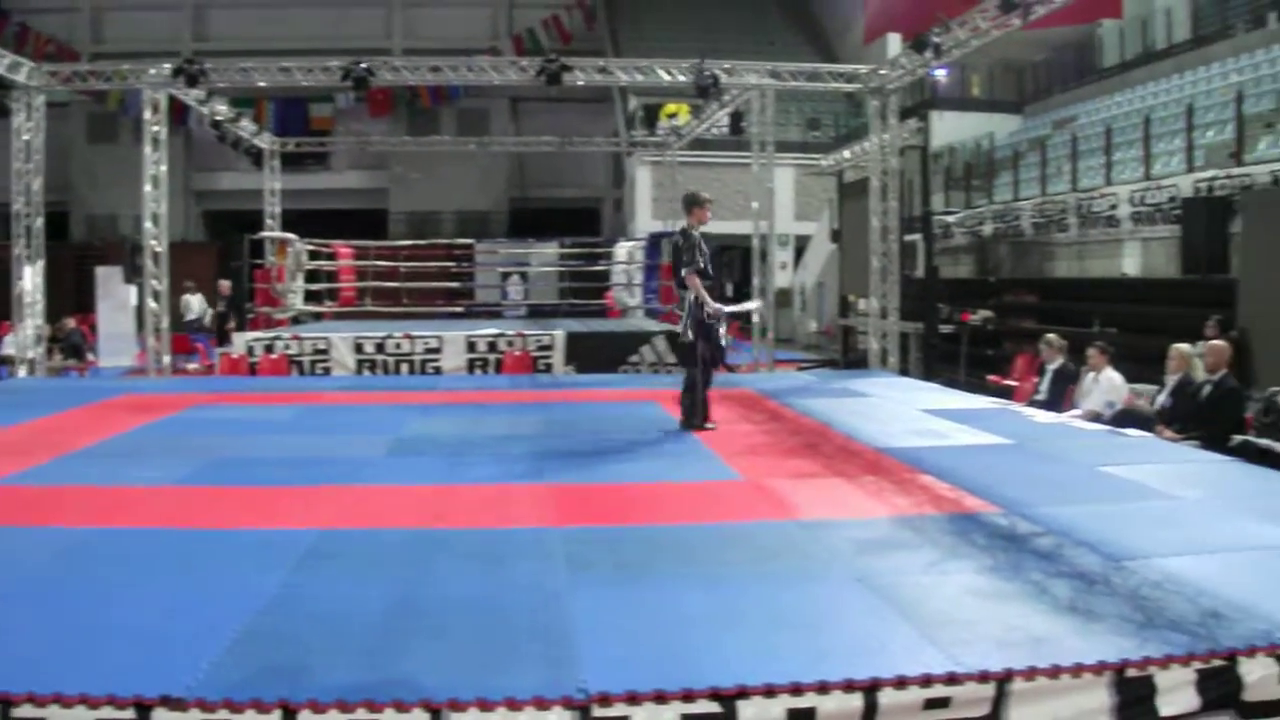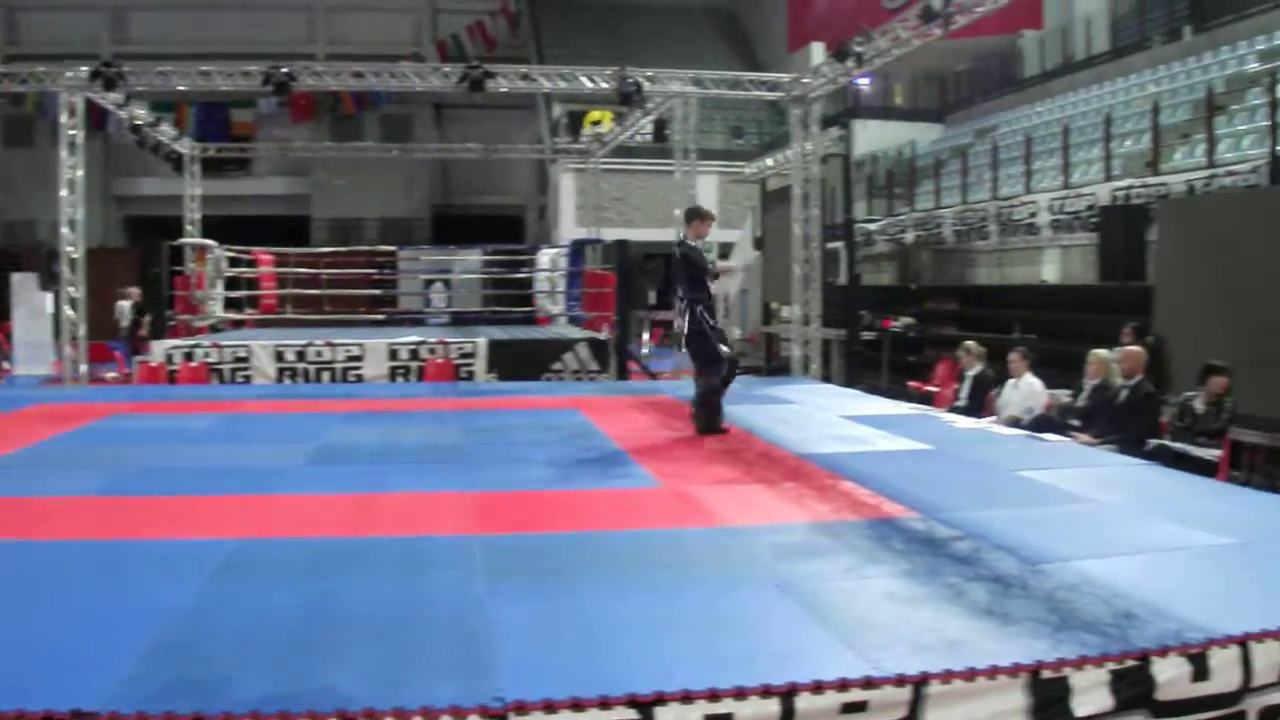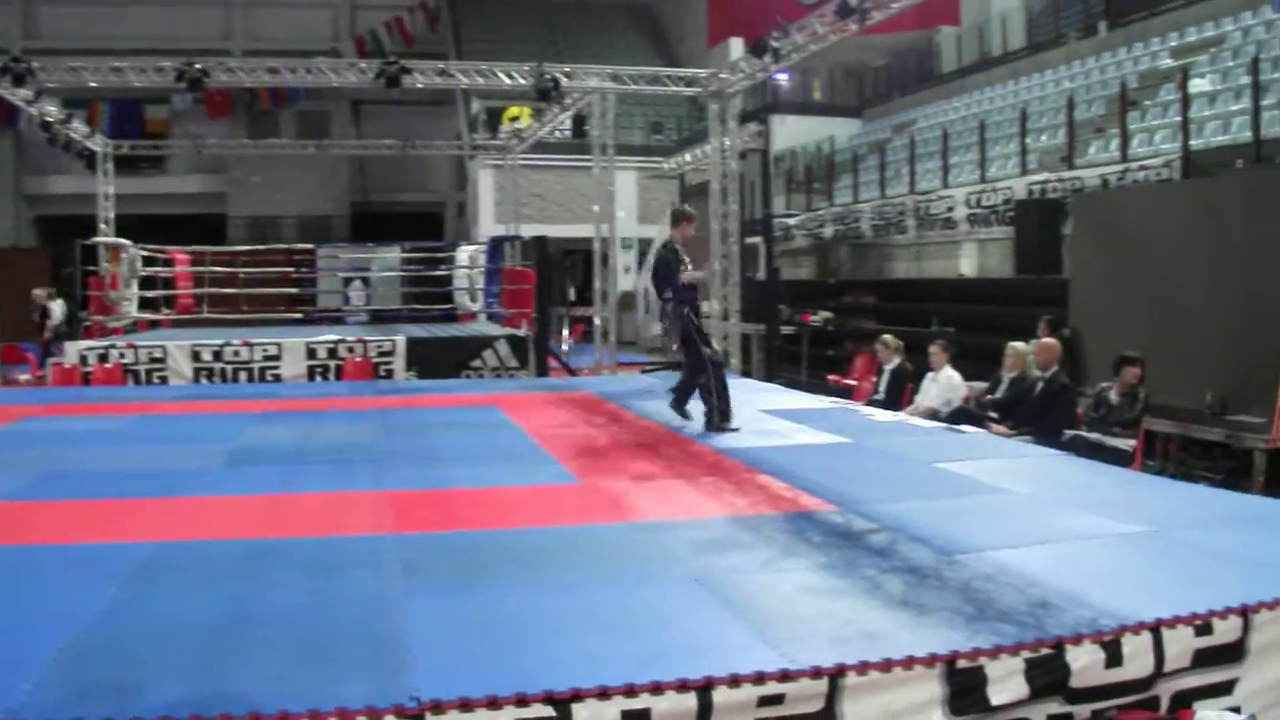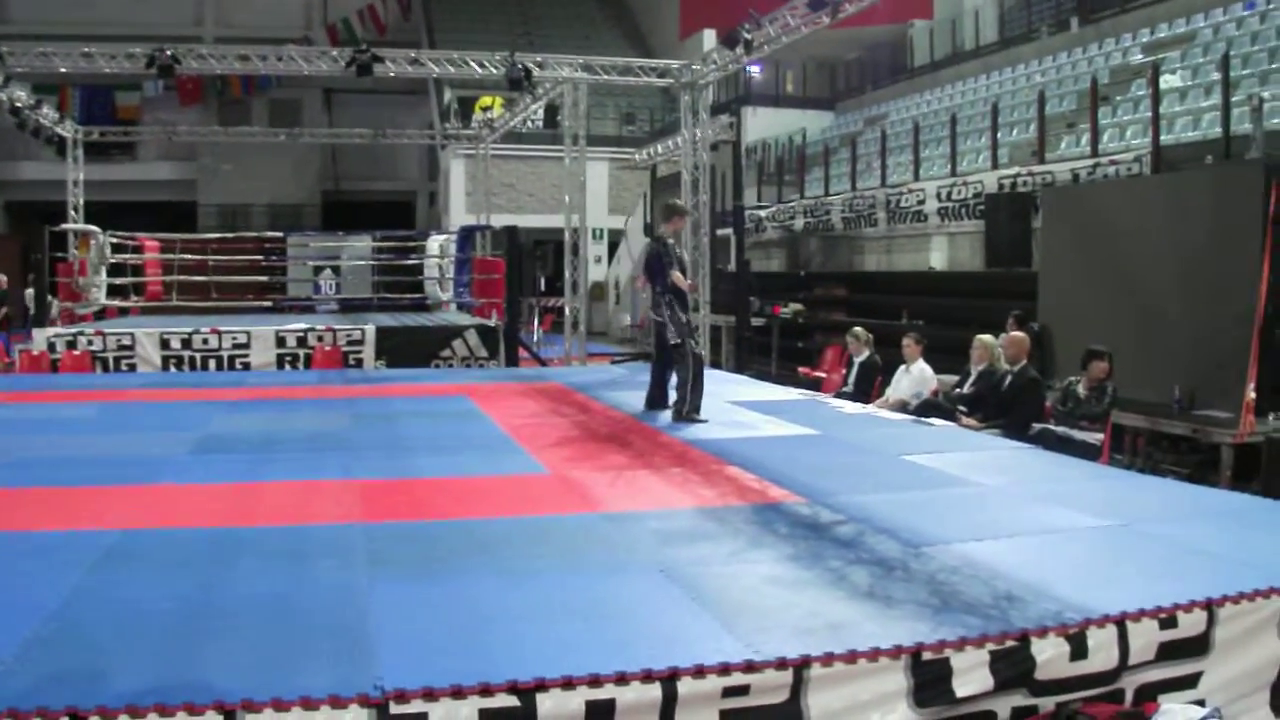
dt=0.4s
person 1, frame 1
left shoulder: (689, 237)
right shoulder: (691, 238)
right elbow: (690, 275)
right wrist: (709, 302)
left hip: (697, 308)
right hip: (696, 307)
left knee: (710, 356)
right knee: (700, 362)
left ankle: (694, 412)
right ankle: (694, 418)
person 1, frame 2
left shoulder: (684, 248)
right shoulder: (690, 249)
right elbow: (710, 269)
left hip: (692, 314)
right hip: (697, 315)
left knee: (707, 366)
right knee: (726, 361)
left ankle: (710, 422)
right ankle: (703, 412)
person 1, frame 3
left shoulder: (665, 249)
right shoulder: (672, 251)
left elbow: (659, 281)
right elbow: (681, 278)
right wrist: (696, 275)
left hip: (677, 313)
right hip: (683, 313)
left knee: (695, 361)
right knee: (710, 363)
left ankle: (680, 399)
right ankle: (716, 419)
person 1, frame 4
left shoulder: (654, 244)
right shoulder: (665, 245)
left elbow: (648, 274)
right elbow: (673, 273)
left wrist: (646, 282)
right wrist: (687, 287)
left hip: (661, 307)
right hip: (672, 307)
left knee: (663, 355)
right knee: (690, 356)
left ankle: (656, 398)
right ankle: (685, 409)
